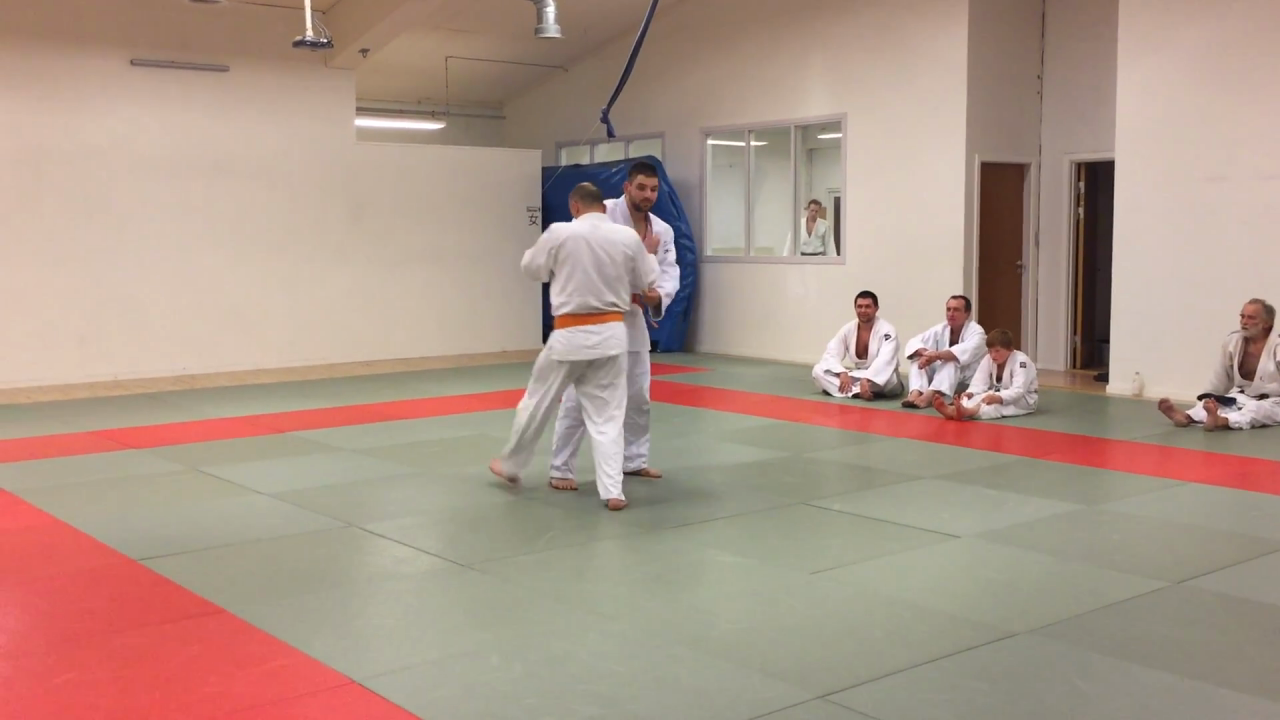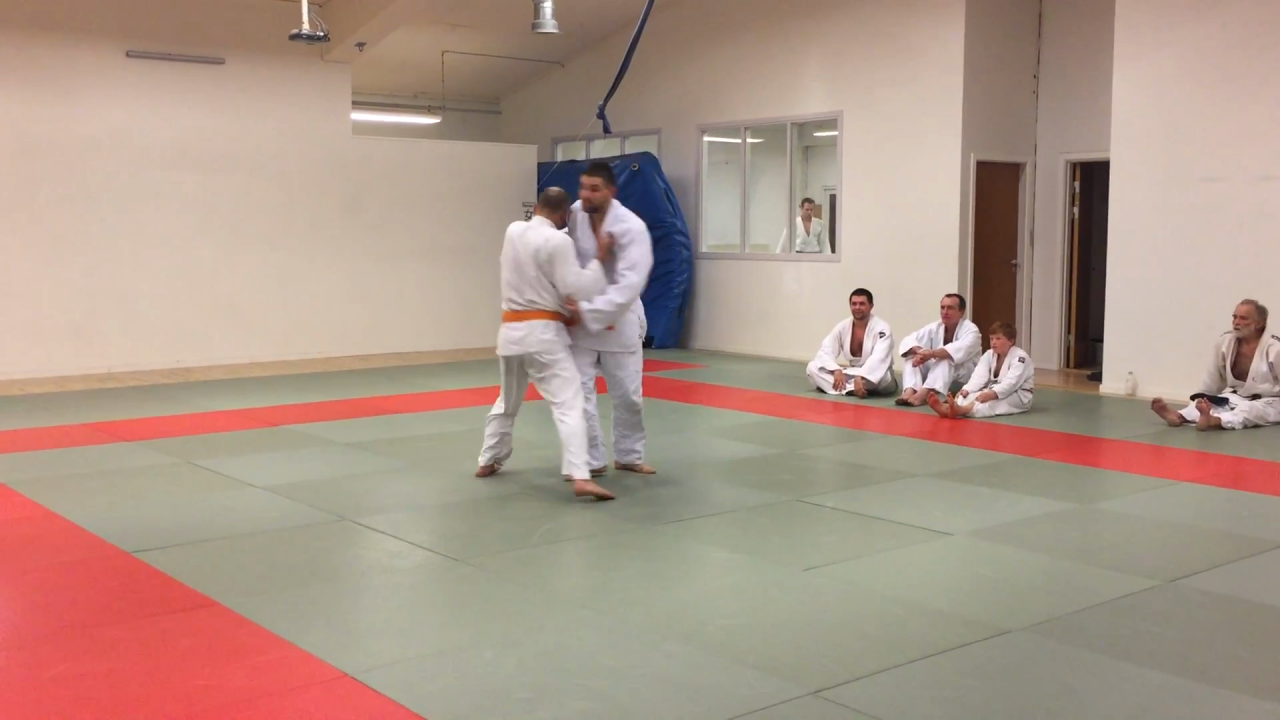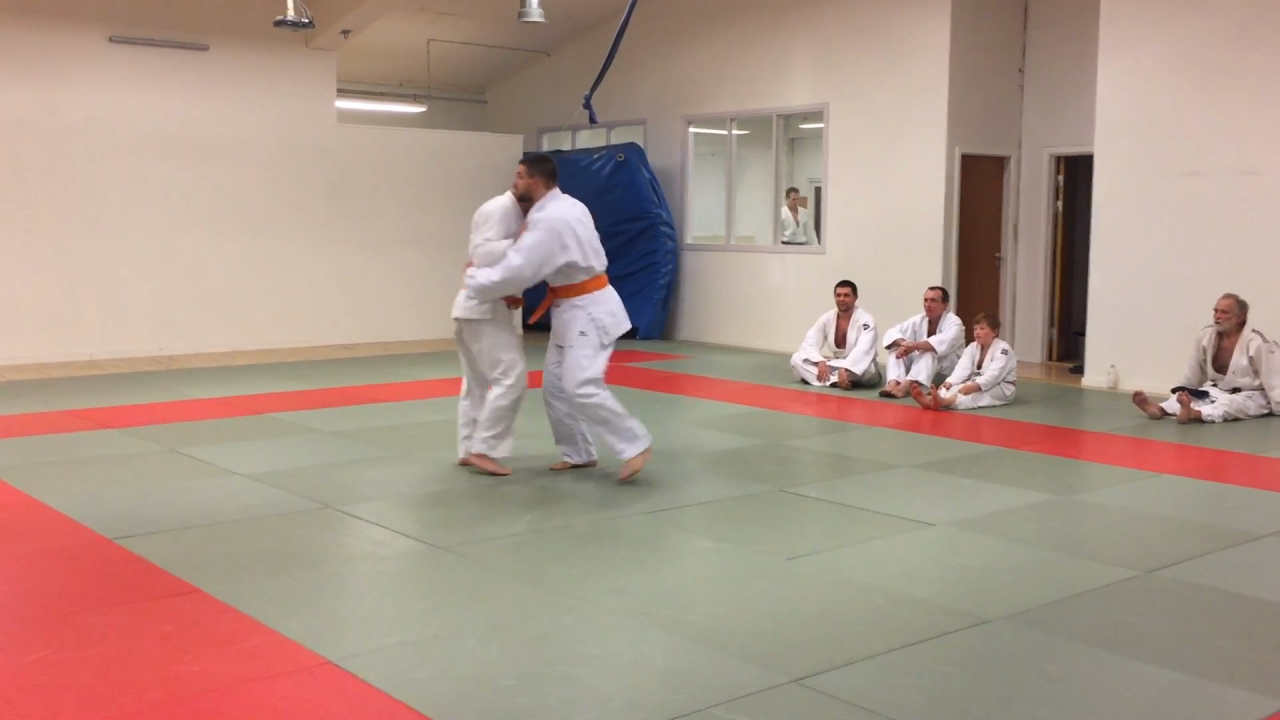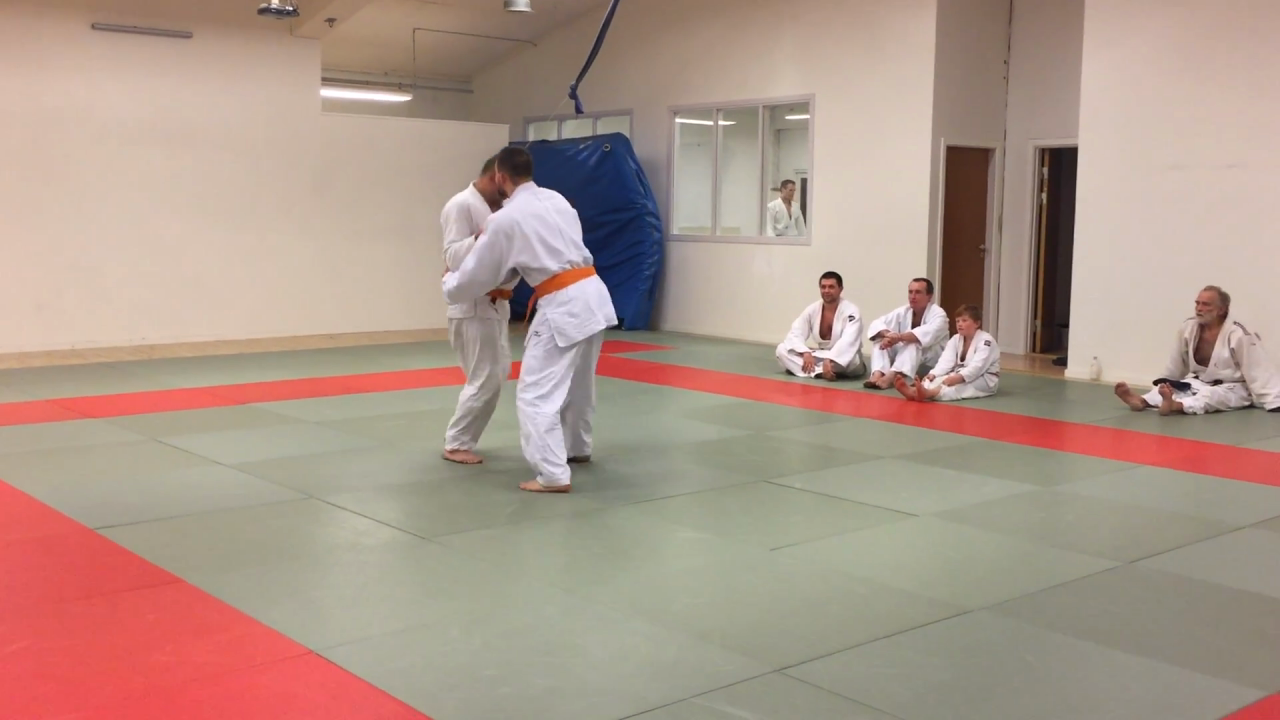
dt=0.3s
person 1, frame 1
left shoulder: (662, 230)
right shoulder: (601, 213)
left elbow: (669, 271)
left wrist: (658, 295)
left hip: (632, 318)
left knee: (637, 397)
right knee: (579, 396)
left ankle: (634, 461)
right ankle: (560, 469)
person 1, frame 2
left shoulder: (632, 229)
right shoulder: (576, 214)
left elbow: (629, 286)
left wrist: (586, 310)
left hip: (619, 315)
right hip: (582, 315)
left knee: (627, 393)
right knee: (579, 388)
left ankle: (630, 455)
right ankle: (593, 459)
person 1, frame 3
left shoulder: (549, 221)
right shoulder: (566, 206)
left elbow: (516, 271)
left wrist: (473, 278)
left hip: (589, 308)
right hip: (571, 306)
left knee: (581, 387)
right knee: (555, 385)
left ankle: (635, 444)
right ankle: (579, 453)
person 1, frame 4
left shoulder: (505, 220)
right shoulder: (556, 199)
left elbow: (478, 275)
left wrist: (449, 285)
left hip: (564, 305)
right hip: (591, 294)
left knee: (537, 392)
right knee: (578, 384)
left ankle: (552, 475)
right ankle: (577, 448)
person 2, frame 1
left shoulder: (560, 233)
right shoulder: (629, 237)
left elbow: (531, 268)
right elbow: (648, 284)
right wrist: (649, 254)
left hip: (570, 336)
right hip: (611, 334)
left knee: (536, 405)
right knee: (608, 418)
left ankle: (511, 466)
right ankle: (612, 491)
person 2, frame 2
left shoulder: (514, 231)
right shoulder: (556, 241)
right elbow: (578, 290)
right wrist: (600, 259)
left hip: (511, 332)
right hip: (543, 333)
left knee: (508, 399)
right knee: (569, 405)
left ankle: (489, 461)
right ankle: (580, 479)
person 2, frame 3
left shoulder: (511, 211)
right shoulder: (500, 210)
right elbow: (483, 256)
left hip: (479, 306)
right hip: (482, 305)
left knee: (477, 383)
right knee: (510, 379)
left ankle: (469, 450)
right ankle: (482, 450)
person 2, frame 4
left shoulder: (499, 203)
right shoulder: (460, 207)
right elbow: (454, 258)
left hip: (496, 304)
right hip: (473, 307)
left knee: (496, 374)
right knee: (487, 380)
left ankle: (463, 434)
right ankle: (456, 445)
